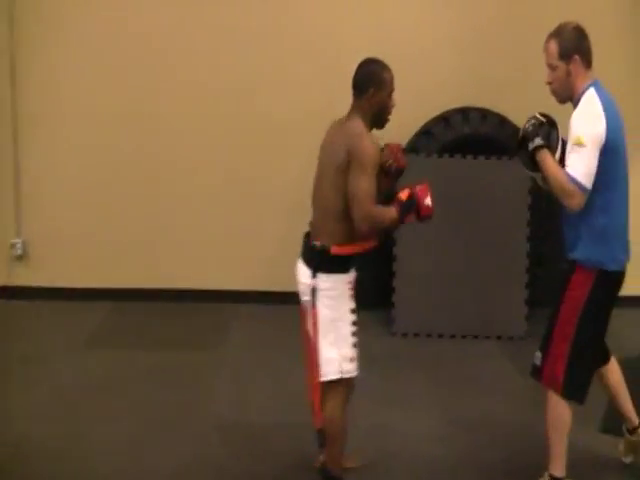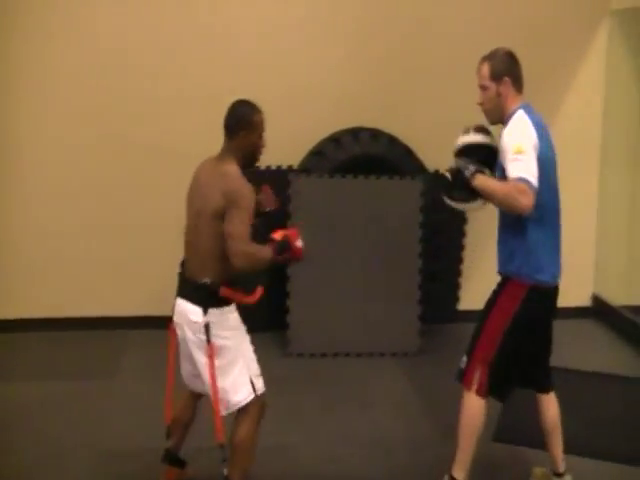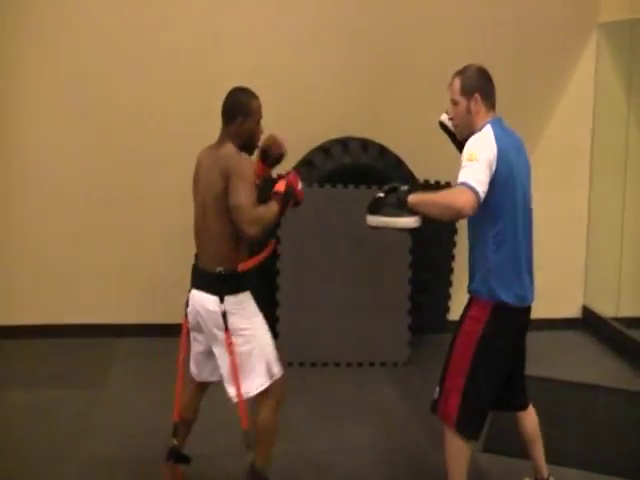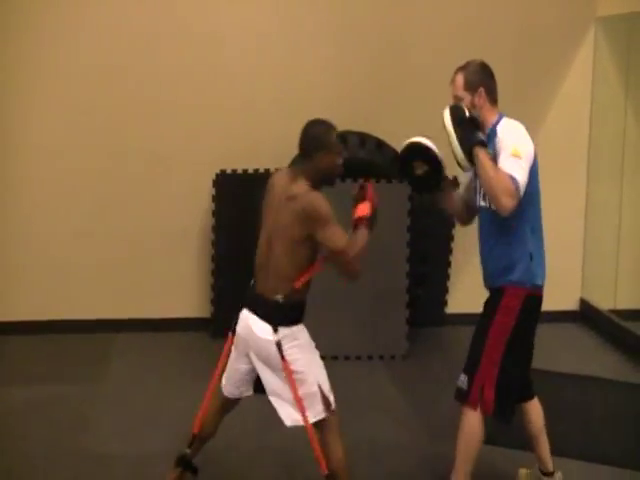
dt=0.5s
person 1, frame 1
left shoulder: (587, 113)
right shoulder: (599, 103)
left elbow: (573, 197)
left wrist: (539, 148)
right wrist: (551, 155)
left hip: (592, 259)
left knee: (556, 369)
right knee: (592, 349)
person 1, frame 2
left shoulder: (519, 128)
right shoulder: (529, 125)
left elbow: (523, 200)
left wrist: (474, 177)
right wrist: (489, 171)
left hip: (524, 277)
right hip: (545, 275)
left knee: (477, 376)
right knee: (540, 379)
person 1, frame 3
left shoulder: (483, 143)
right shoulder: (511, 142)
left elbow: (463, 203)
left wrist: (408, 199)
left hip: (493, 296)
right hip: (518, 294)
left knee: (454, 406)
right knee: (515, 395)
person 1, frame 4
left shoulder: (512, 135)
right shoulder: (488, 141)
left elbow: (505, 203)
right elbow: (462, 214)
left wrist: (476, 146)
left hip: (516, 286)
right hip: (509, 282)
left knee: (476, 391)
right knee: (516, 386)
person 2, frame 1
left shoulder: (340, 128)
right shoulder: (361, 141)
right elbow: (364, 219)
left wrist: (385, 168)
right wrist: (408, 205)
left hip: (316, 261)
right hip: (330, 271)
left knee: (328, 369)
right knee: (340, 382)
person 2, frame 2
left shoulder: (206, 168)
right shoulder: (237, 187)
right elbow: (240, 259)
left wrist: (252, 214)
right wrist: (279, 248)
left hip: (187, 299)
right hip: (213, 309)
left knee: (194, 389)
right knee: (250, 406)
person 2, frame 3
left shoulder: (207, 156)
right shoulder: (236, 161)
right elbow: (250, 225)
right wrist: (283, 194)
left hip: (200, 290)
right hip: (229, 296)
left knee: (199, 380)
right knee: (269, 391)
person 2, frame 4
left shoulder: (279, 180)
right shoulder: (313, 204)
right elbow: (351, 265)
right wrist: (364, 220)
left hip: (250, 315)
right hip: (280, 328)
left knee: (227, 398)
right knee: (326, 422)
